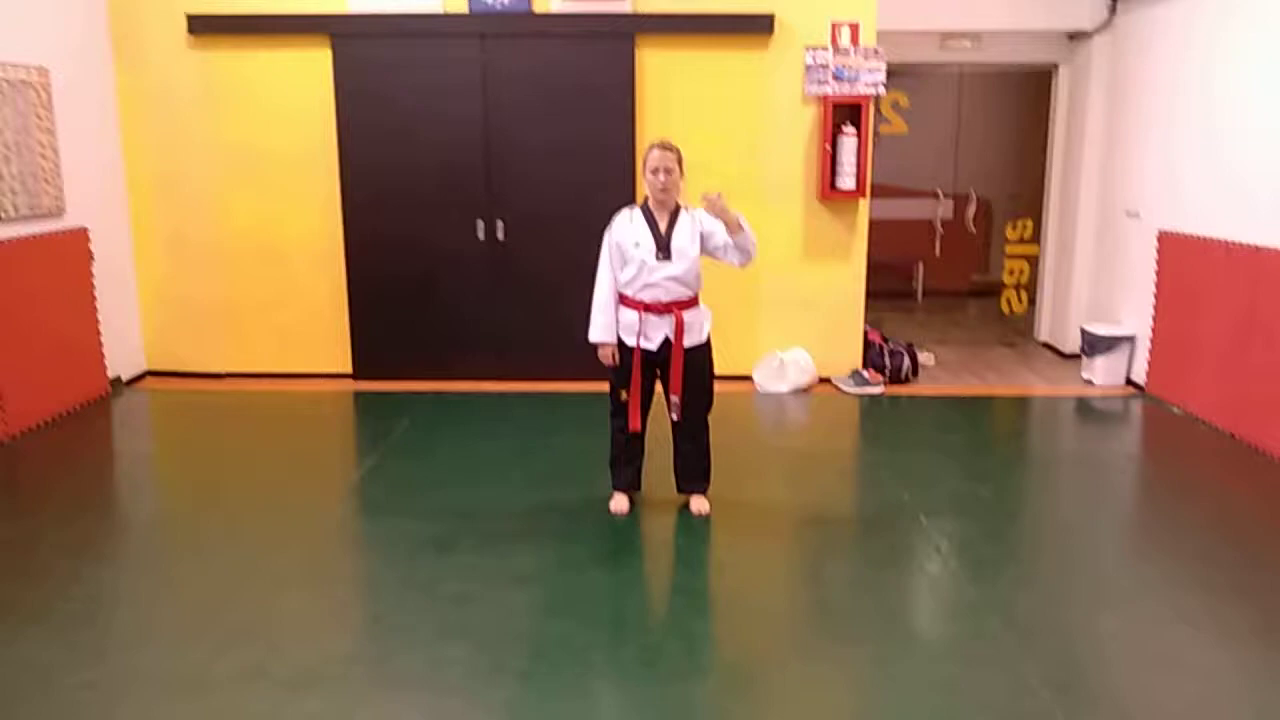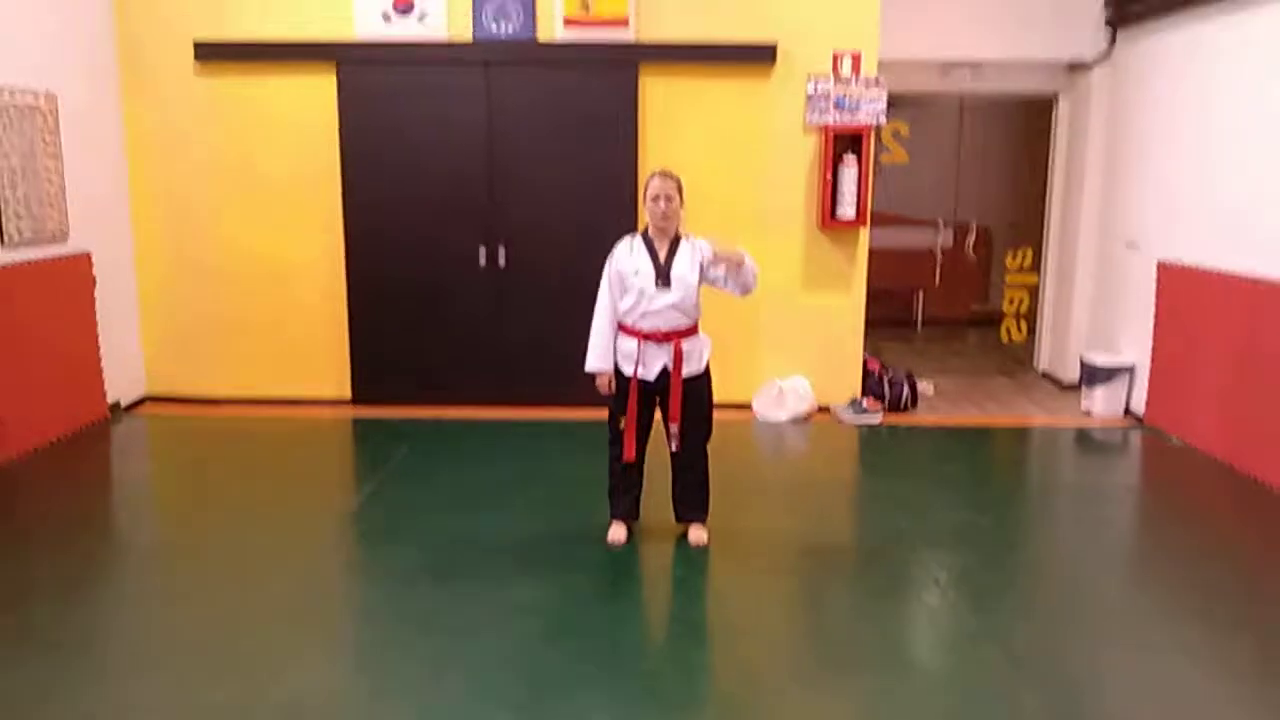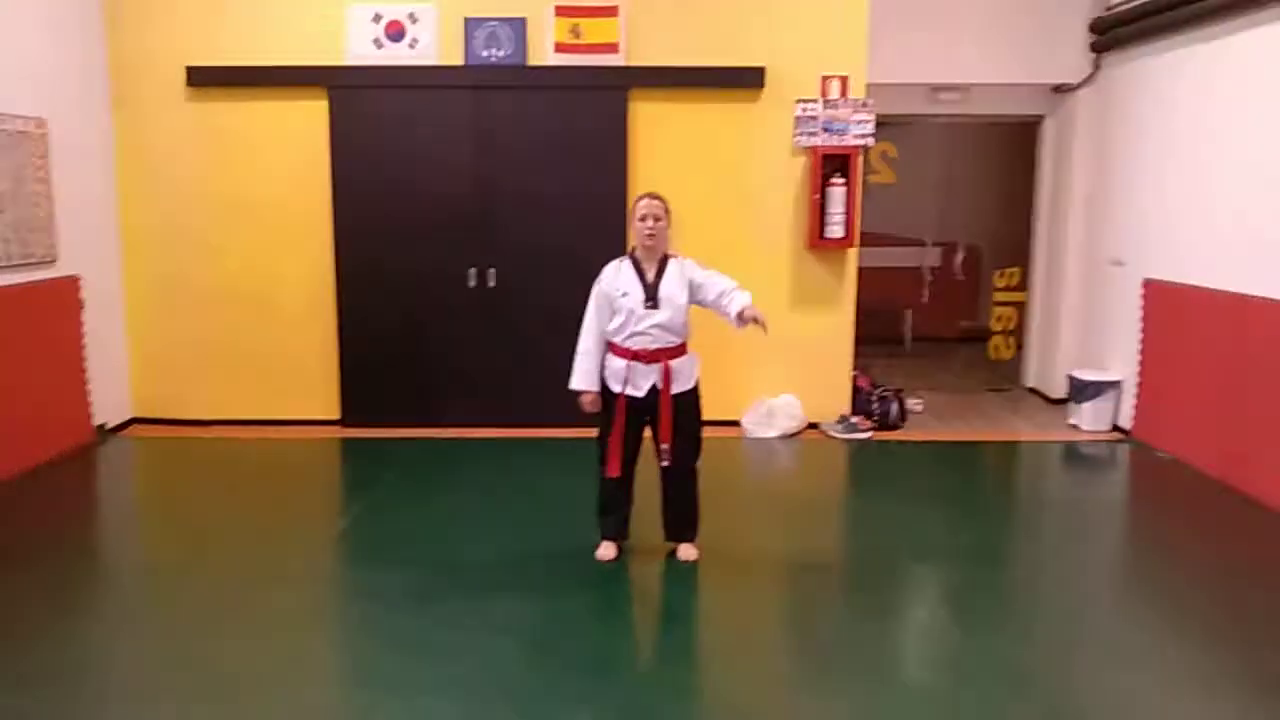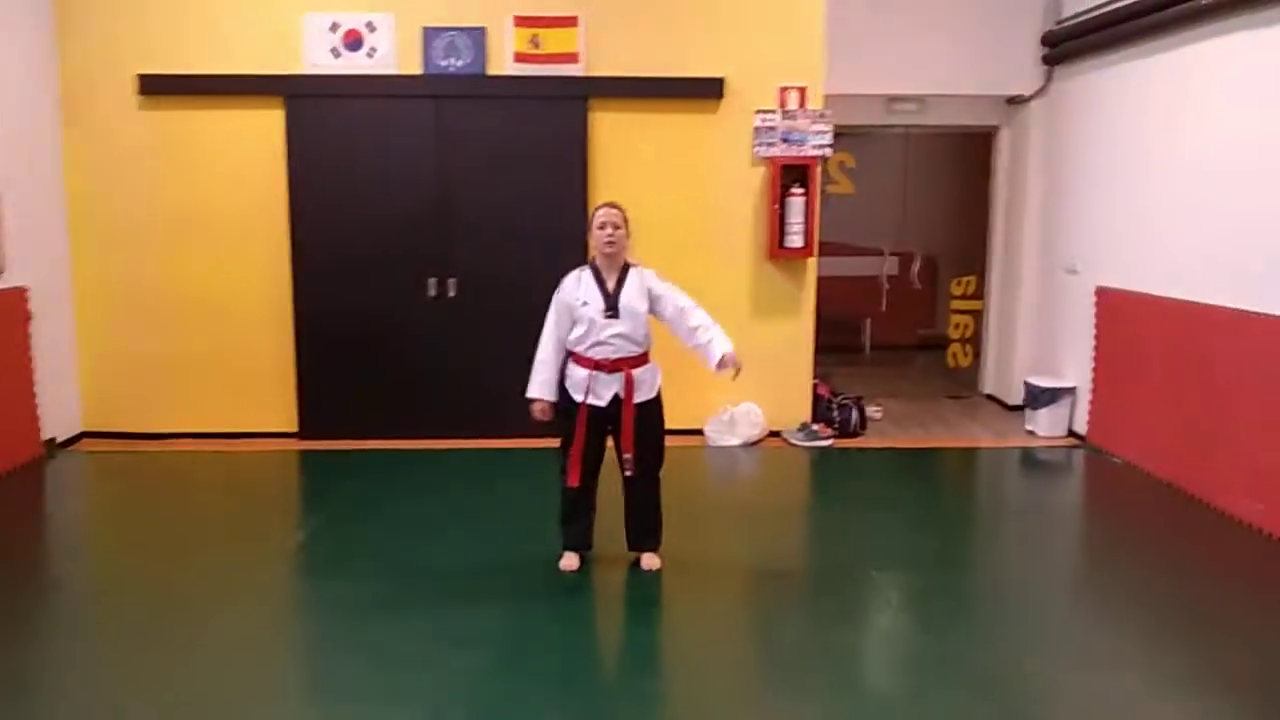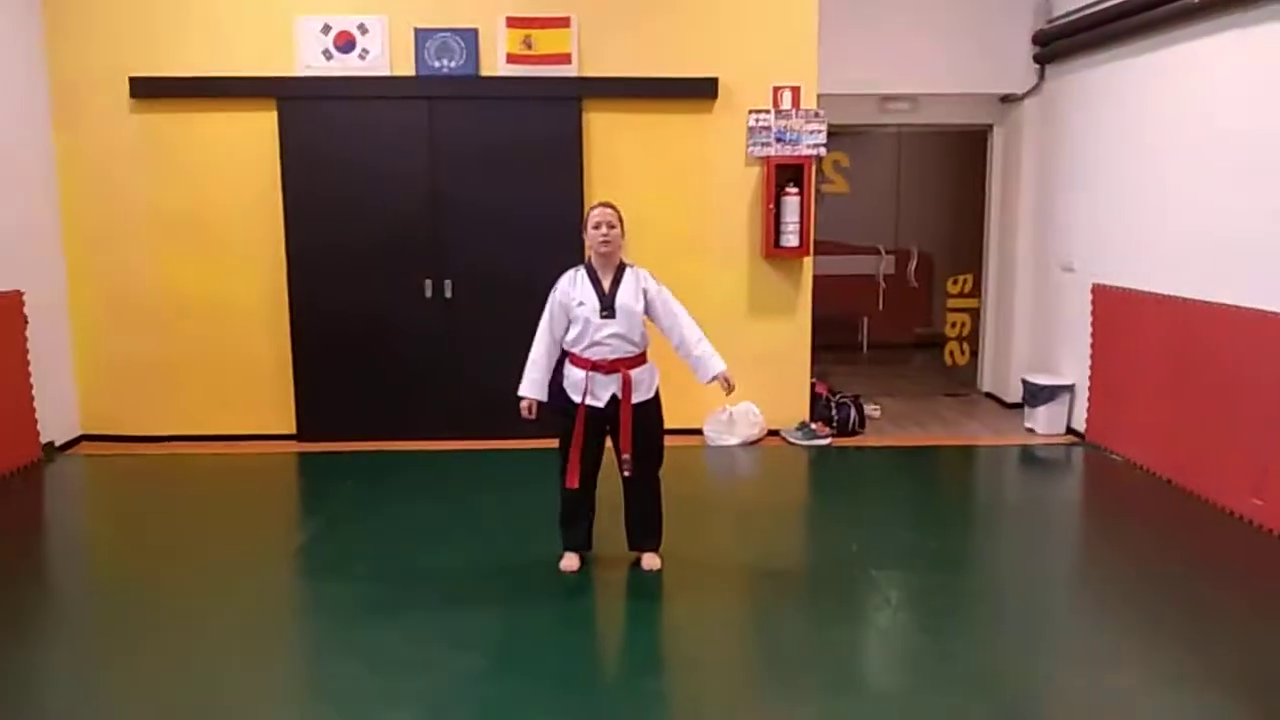
dt=0.1s
person 1, frame 1
left shoulder: (697, 221)
right shoulder: (623, 223)
left elbow: (742, 253)
right elbow: (607, 282)
left wrist: (728, 218)
right wrist: (604, 336)
left hip: (686, 330)
right hip: (635, 330)
left knee: (691, 414)
right knee: (628, 412)
left ankle: (695, 488)
right ankle: (623, 487)
person 1, frame 2
left shoulder: (697, 250)
right shoulder: (624, 251)
left elbow: (743, 285)
right elbow: (605, 310)
left wrist: (736, 262)
right wrist: (602, 365)
left hip: (685, 359)
right hip: (634, 358)
left knee: (690, 443)
right knee: (627, 441)
left ankle: (693, 518)
right ankle: (621, 516)
person 1, frame 3
left shoulder: (686, 271)
right shoulder: (612, 274)
left elbow: (724, 294)
right elbow: (593, 330)
left wrist: (746, 309)
right wrist: (586, 383)
left hip: (675, 377)
right hip: (624, 377)
left knee: (679, 461)
right knee: (617, 460)
left ankle: (683, 536)
right ankle: (611, 535)
person 1, frame 4
left shoulder: (646, 281)
right shoulder: (573, 284)
left elbow: (685, 314)
right elbow: (552, 340)
left wrist: (721, 349)
right wrist: (542, 392)
left hip: (636, 387)
right hip: (585, 387)
left knee: (642, 470)
right knee: (579, 469)
left ankle: (646, 545)
right ankle: (574, 545)
person 1, frame 5
left shoulder: (642, 281)
right shoulder: (569, 283)
left elbow: (679, 326)
right elbow: (547, 338)
left wrist: (713, 367)
right wrist: (532, 390)
left hip: (635, 386)
right hip: (584, 386)
left knee: (639, 470)
right knee: (577, 469)
left ankle: (646, 546)
right ankle: (573, 546)
